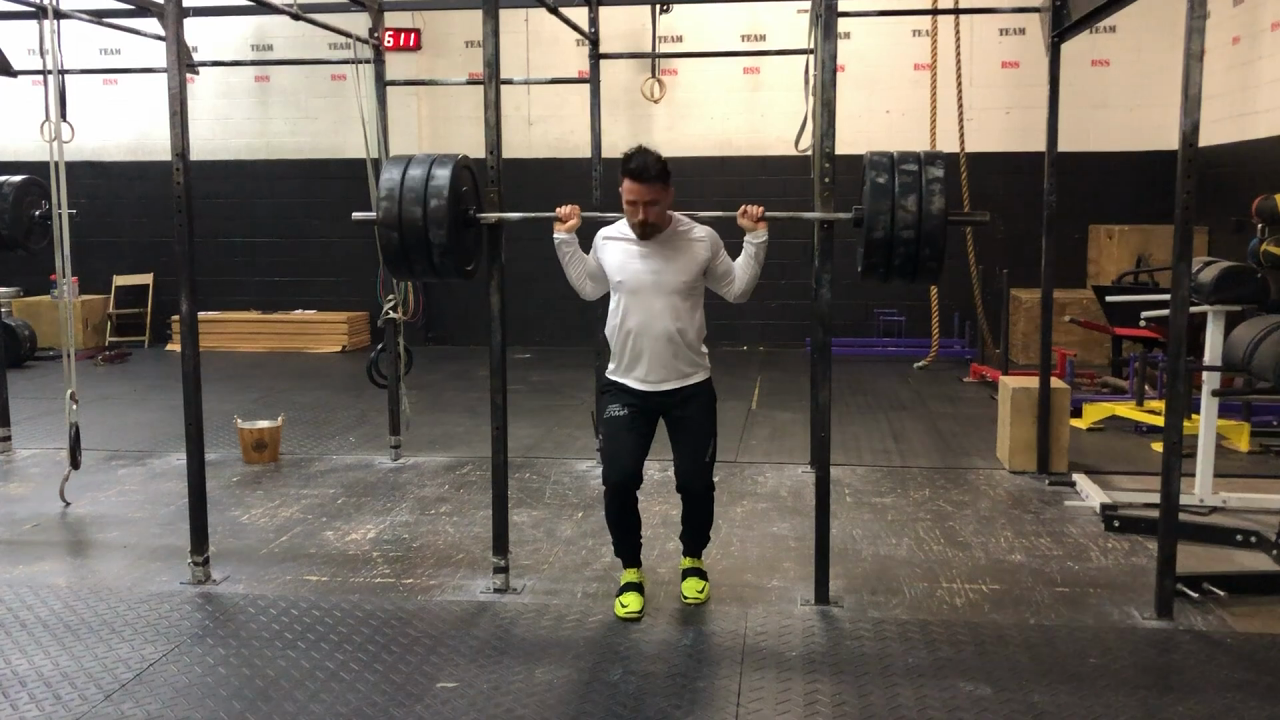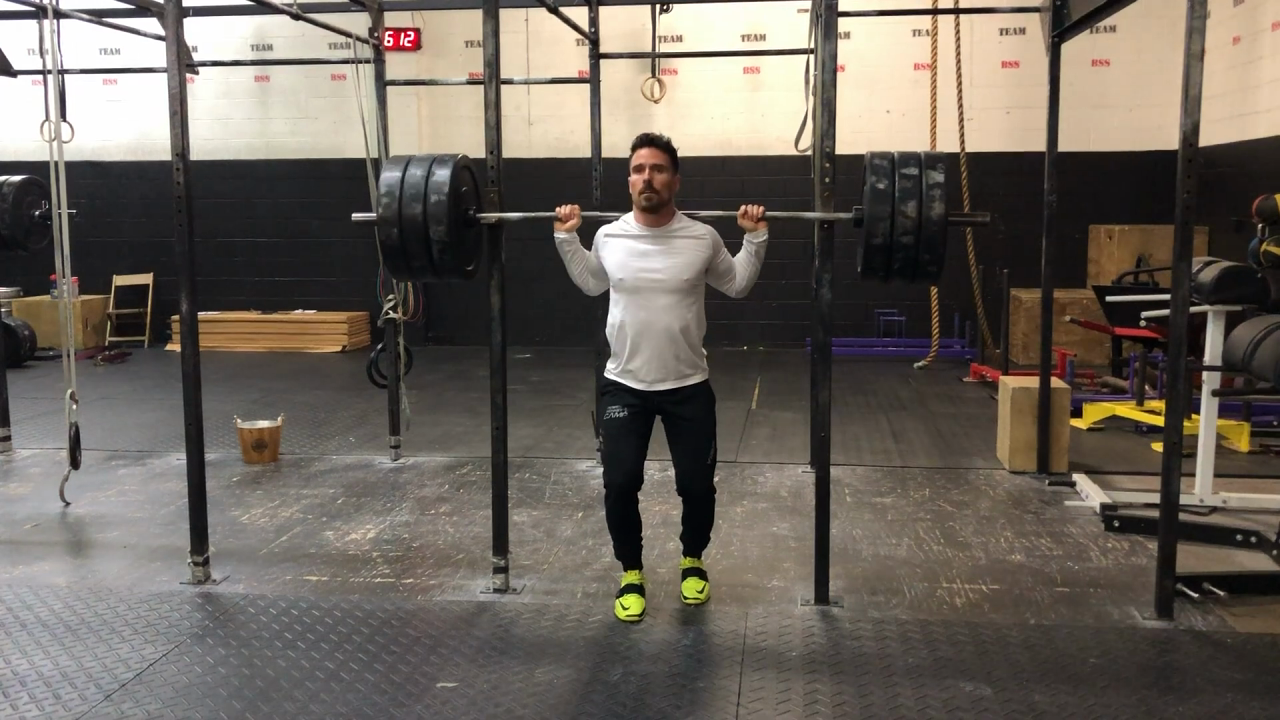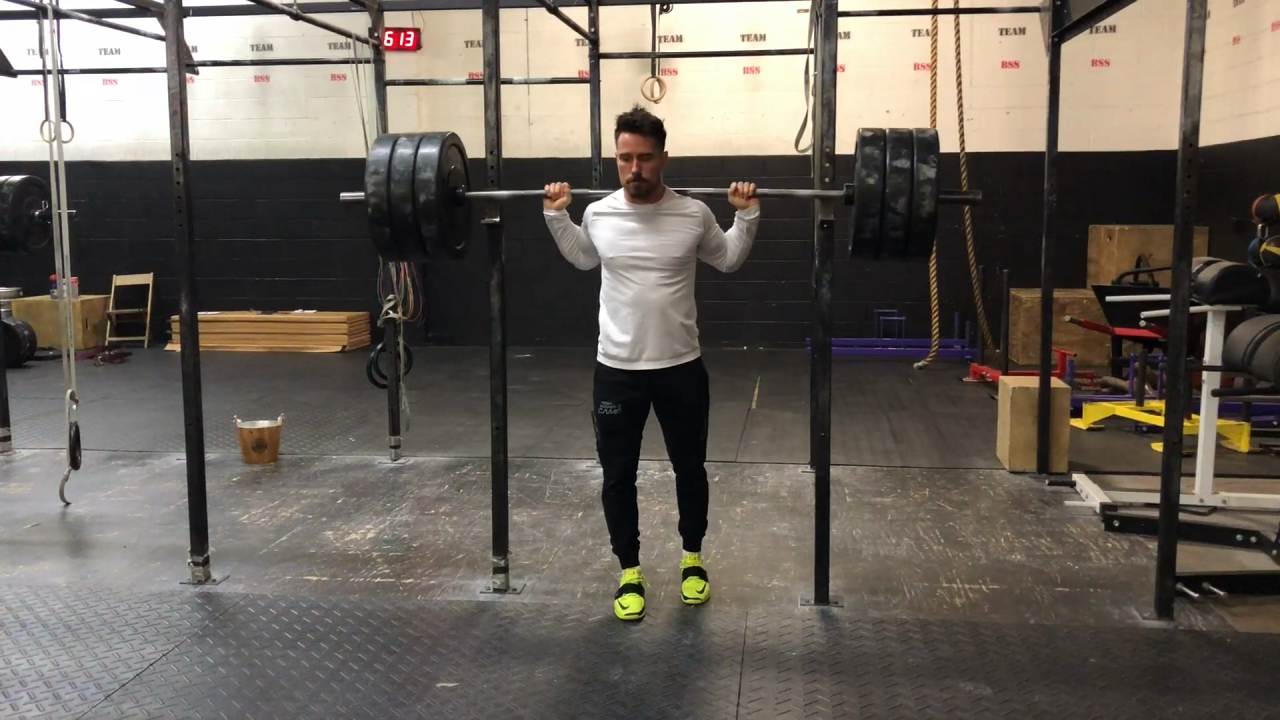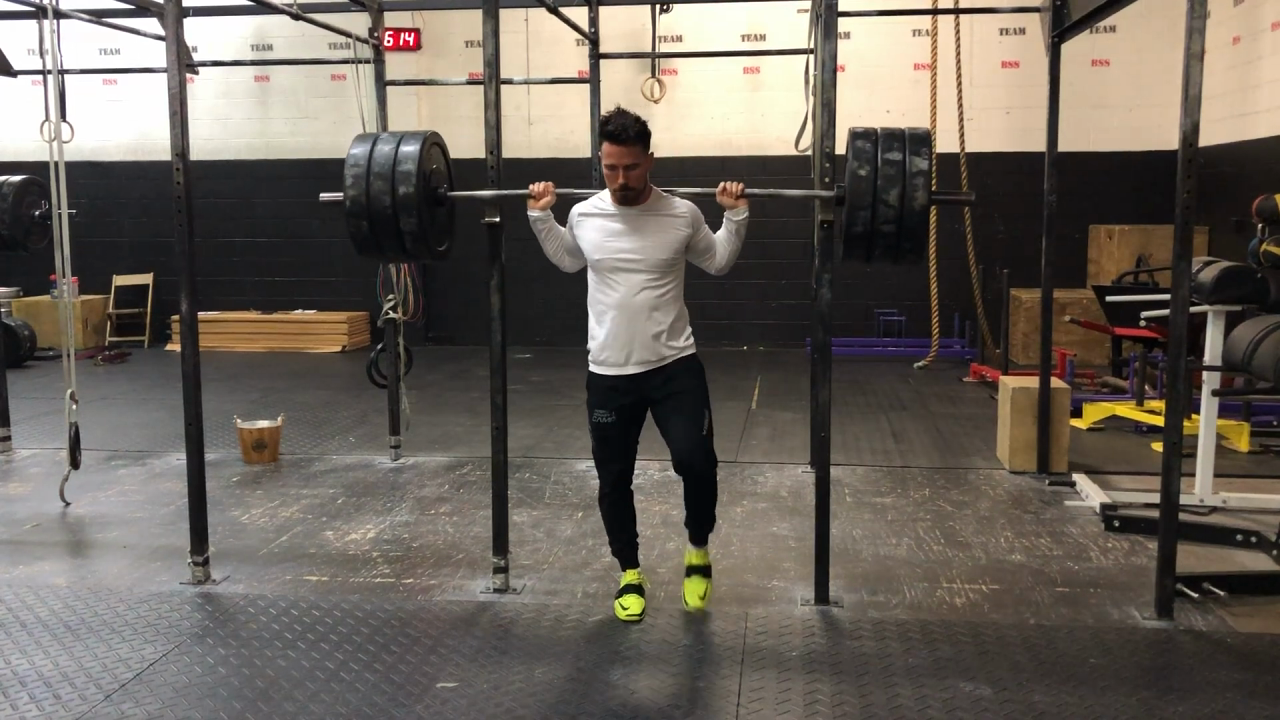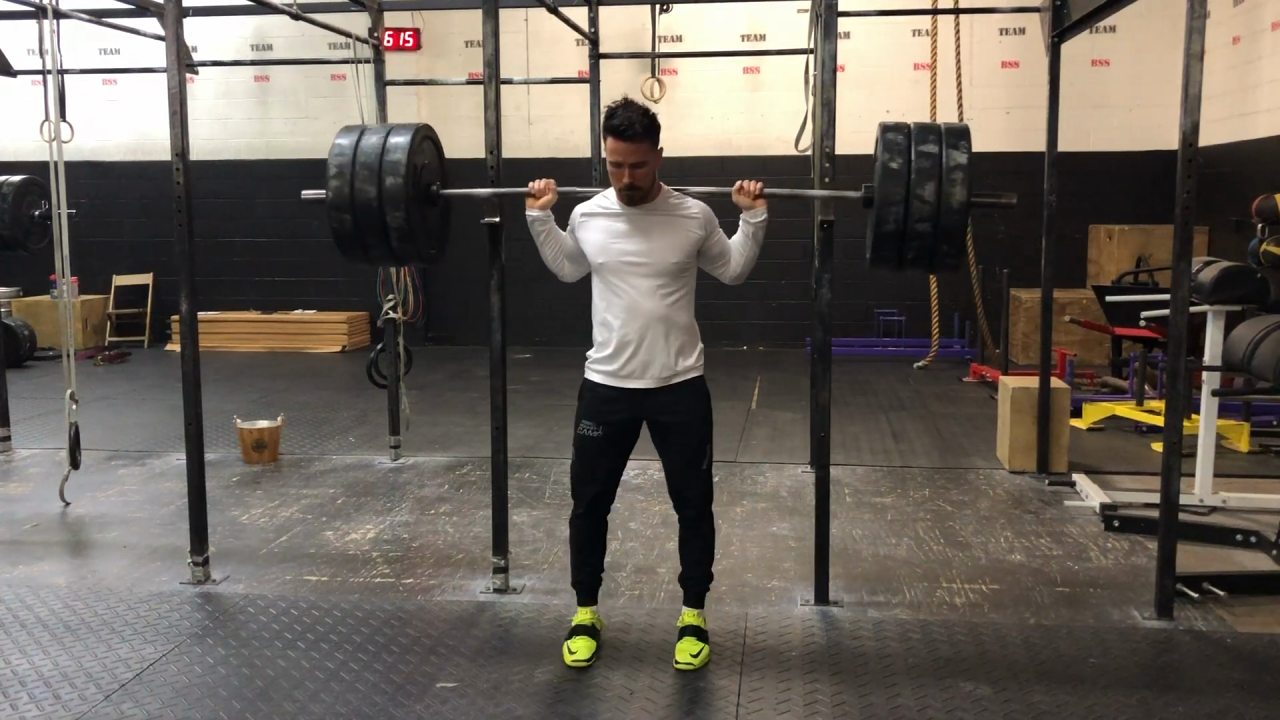
dt=1s
person 1, frame 1
left shoulder: (702, 240)
right shoulder: (607, 239)
left elbow: (738, 289)
right elbow: (587, 287)
left wrist: (755, 239)
right wrist: (565, 239)
left hip: (689, 386)
right hip: (624, 385)
left knee: (695, 482)
right knee: (618, 481)
left ankle: (693, 559)
right ankle: (630, 571)
person 1, frame 2
left shoulder: (703, 238)
right shoulder: (608, 236)
left elbow: (738, 285)
right elbow: (591, 284)
left wrist: (755, 237)
right wrist: (566, 237)
left hip: (688, 386)
right hip: (623, 385)
left knee: (697, 486)
right knee: (620, 484)
left ankle: (692, 560)
right ankle: (631, 572)
person 1, frame 3
left shoulder: (694, 214)
right shoulder: (597, 213)
left elbow: (728, 259)
left wrist: (747, 214)
right wrist: (556, 214)
left hip: (681, 367)
right hip: (617, 369)
left knee: (690, 467)
right knee: (617, 475)
left ankle: (692, 558)
right ankle: (630, 572)
person 1, frame 4
left shoulder: (682, 215)
right shoulder: (582, 215)
left elbow: (719, 263)
right elbow: (568, 261)
left wrist: (736, 215)
right wrist: (540, 216)
left hip: (674, 364)
right hip: (609, 373)
left knee: (697, 463)
right knee: (614, 481)
left ankle: (697, 551)
right ankle: (630, 573)
person 1, frame 5
left shoulder: (694, 216)
right shoulder: (586, 215)
left elbow: (733, 270)
right elbow: (567, 268)
left wrist: (753, 217)
right wrist: (539, 216)
left hip: (679, 385)
right hip: (606, 384)
left knee: (693, 504)
right knee: (589, 504)
left ankle: (693, 615)
right ankle: (585, 613)
